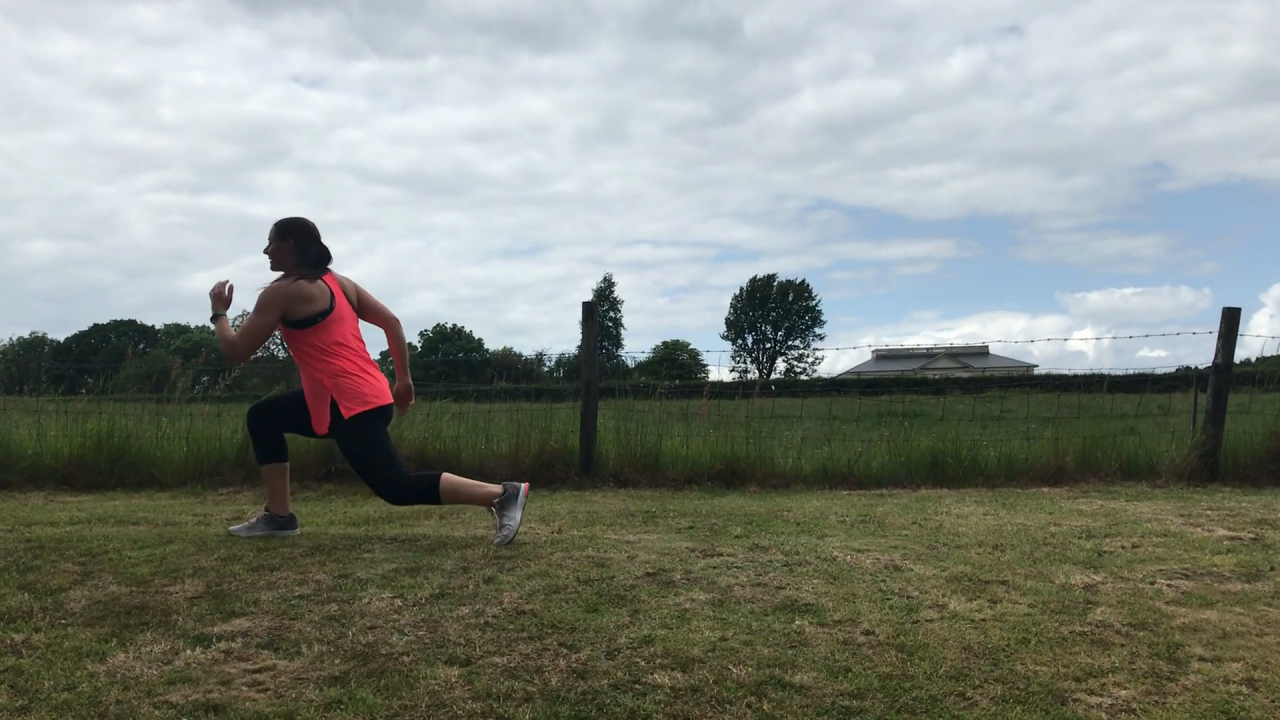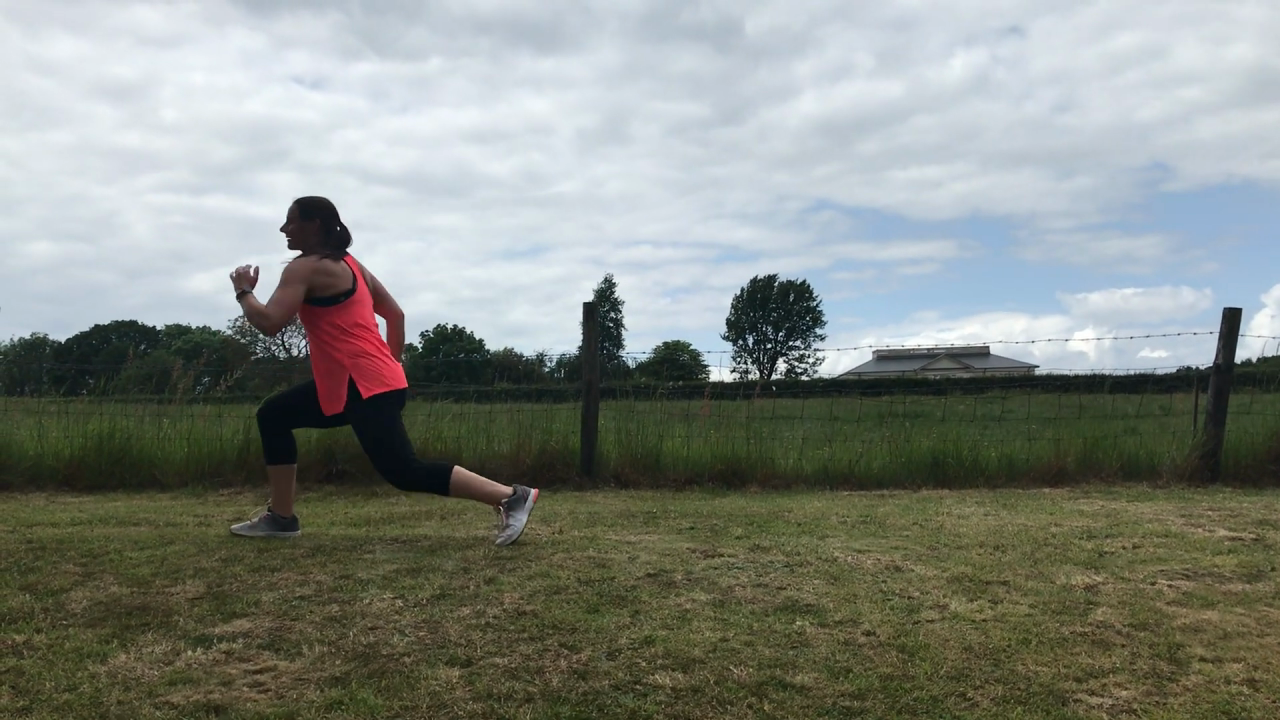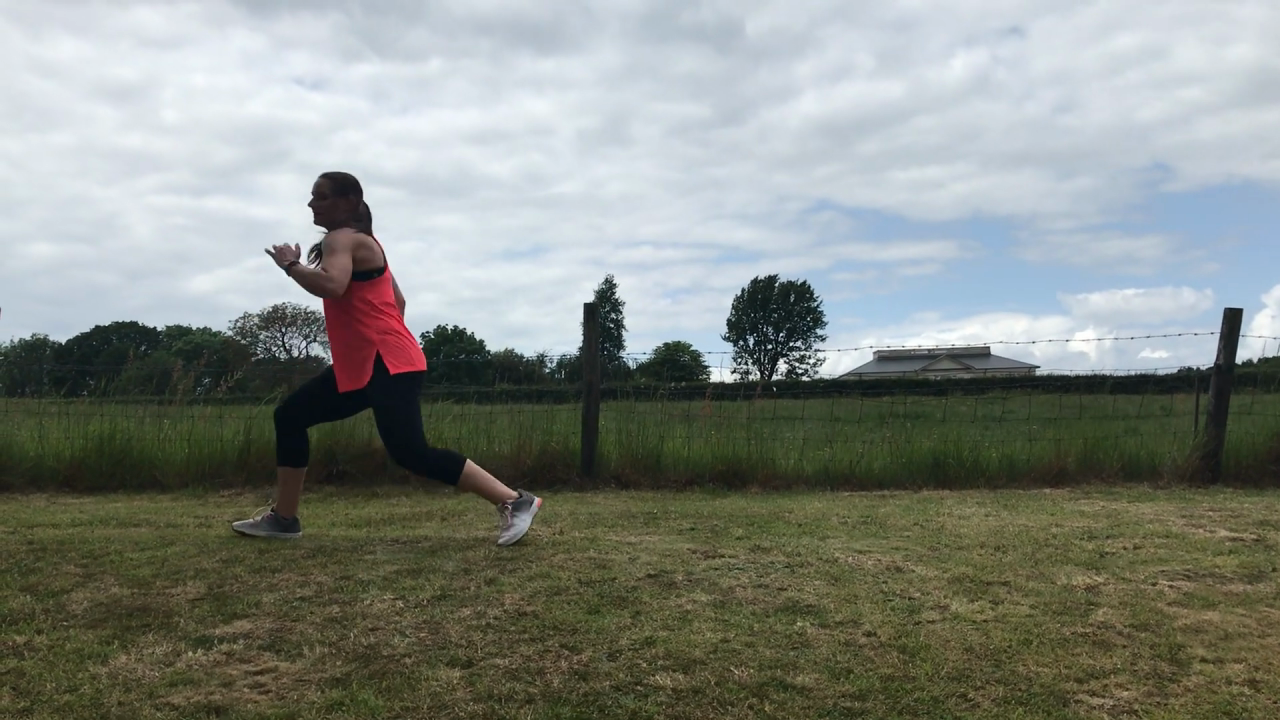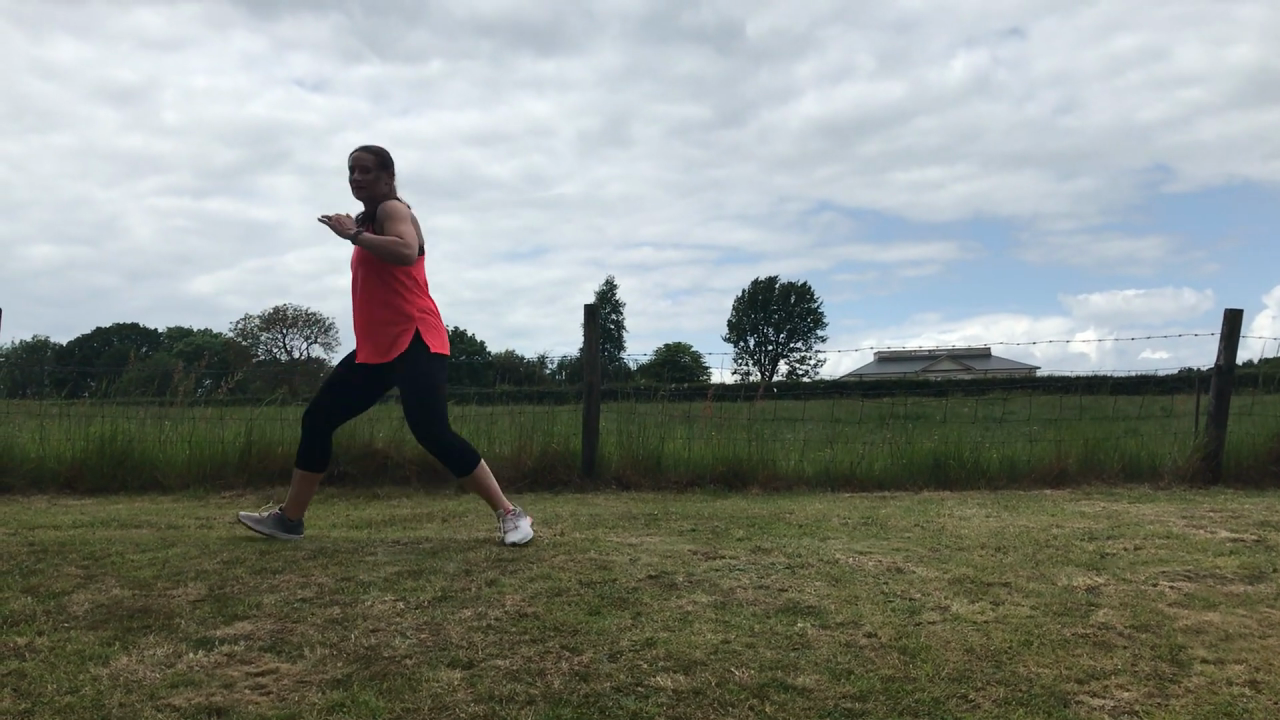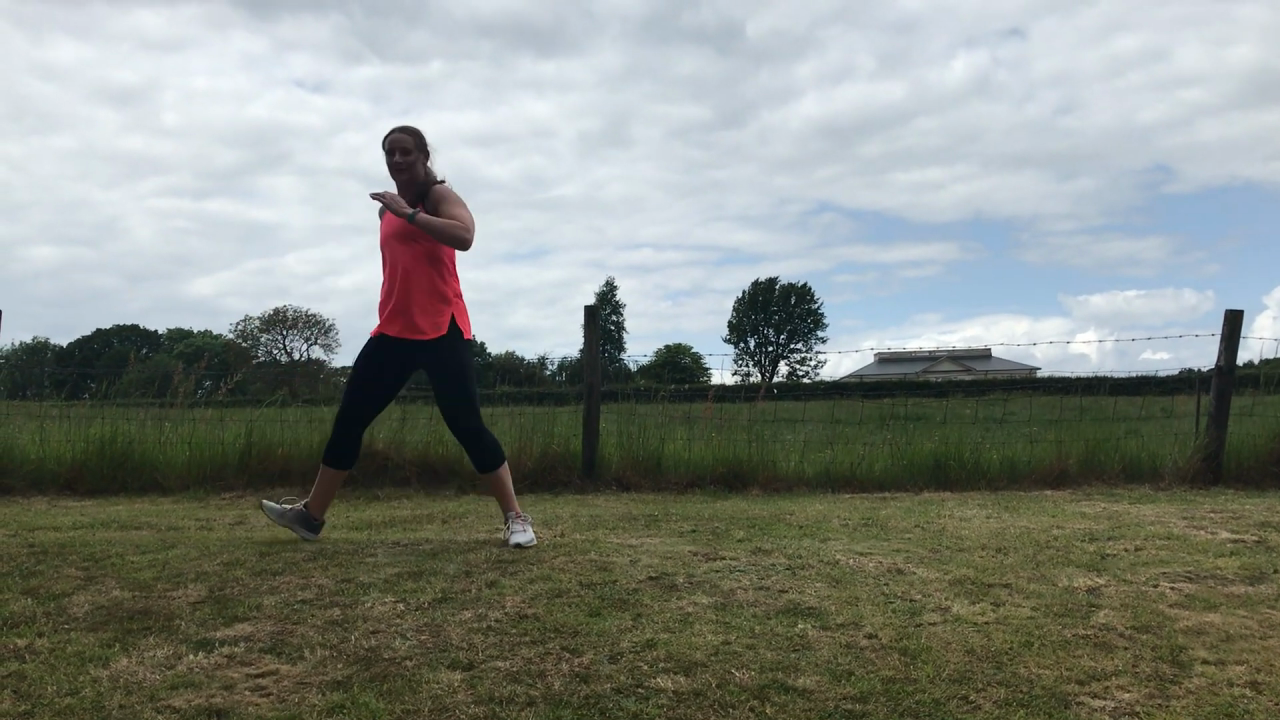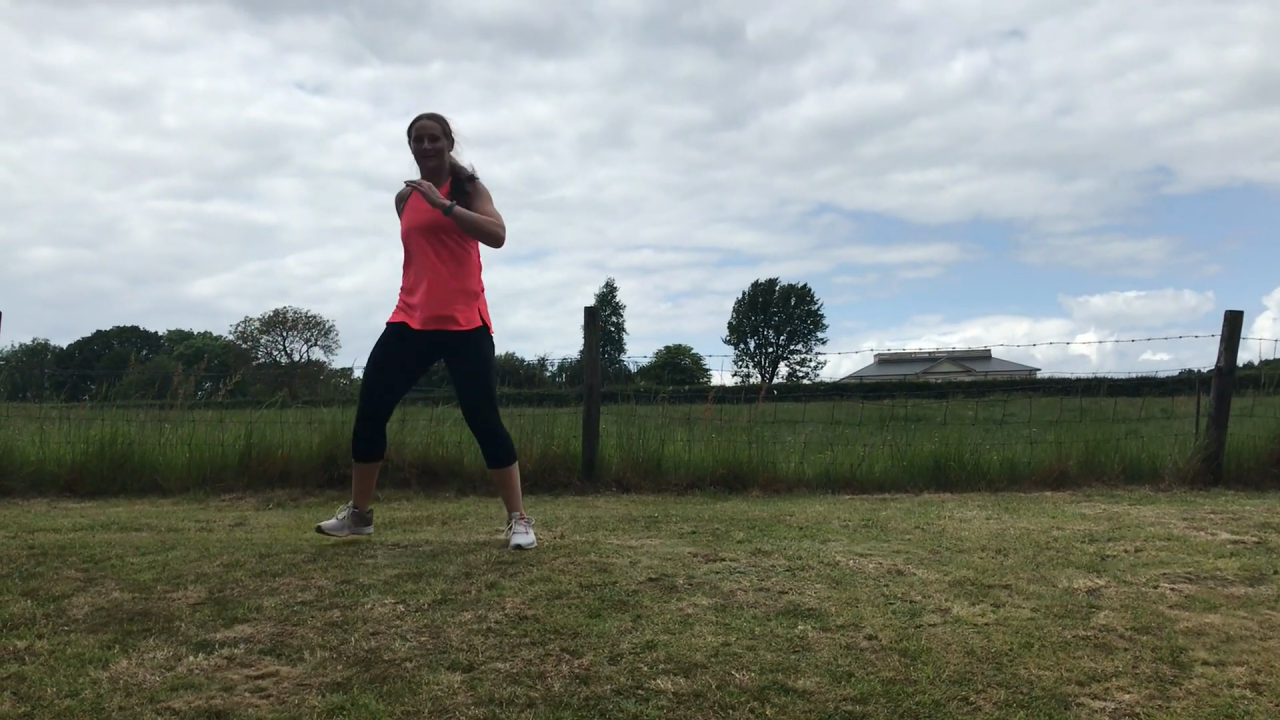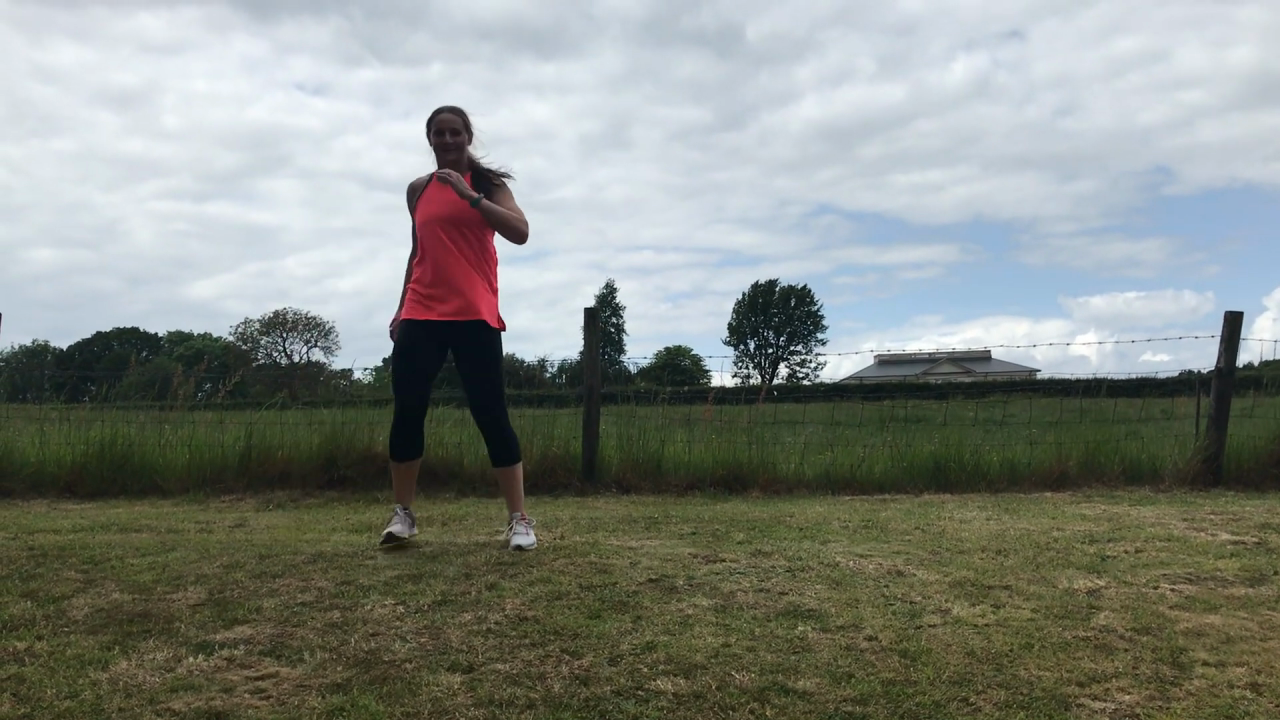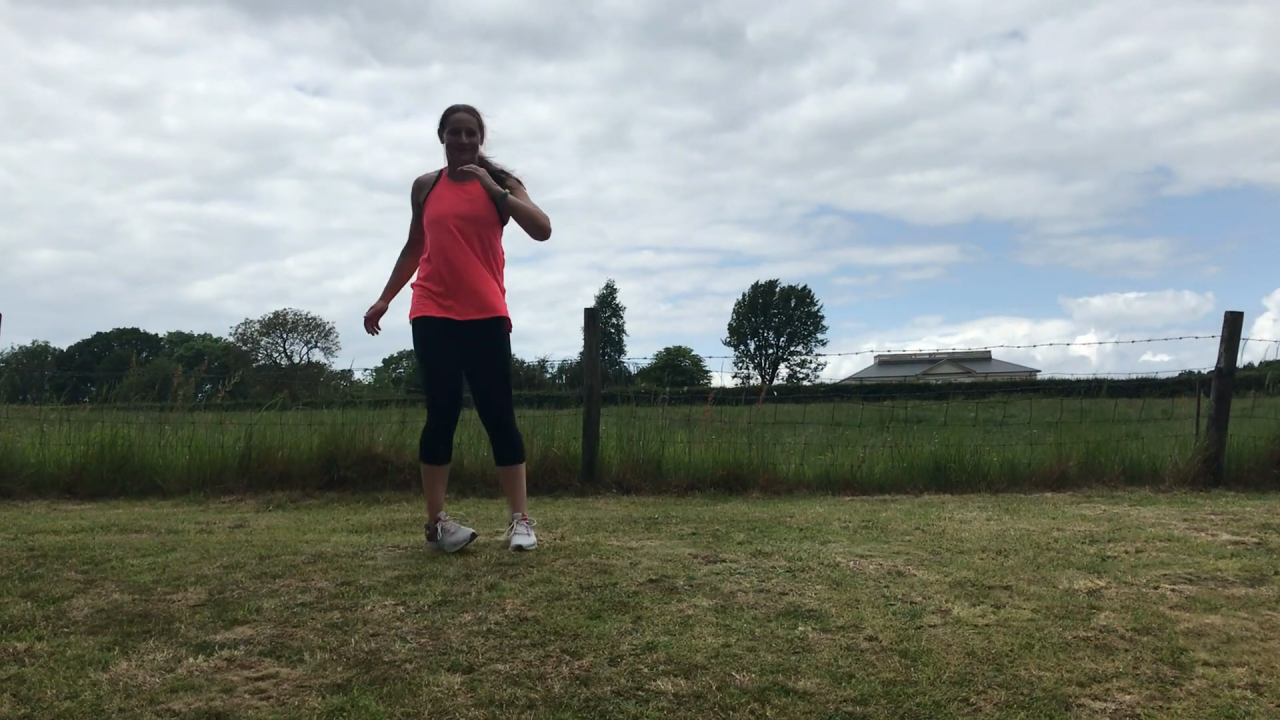
dt=0.1s
person 1, frame 1
left shoulder: (282, 292)
right shoulder: (340, 283)
left elbow: (238, 351)
right elbow: (391, 322)
left wrist: (219, 313)
right wrist: (403, 378)
left hip: (350, 402)
right hip: (351, 395)
left knee: (397, 487)
right knee: (262, 417)
left ankle: (503, 495)
right ankle: (278, 515)
person 1, frame 2
left shoulder: (306, 265)
right shoulder: (345, 264)
left elbow: (269, 323)
right elbow: (395, 312)
left wrist: (243, 292)
right wrist: (388, 362)
left hip: (368, 384)
right hip: (350, 381)
left knee: (401, 470)
right knee: (273, 415)
left ankle: (512, 499)
right ankle: (281, 516)
person 1, frame 3
left shoulder: (340, 239)
right shoulder: (360, 242)
left elbow: (331, 286)
right elbow: (397, 299)
left wrist: (292, 264)
left hip: (388, 364)
right hip: (360, 366)
left knee: (411, 452)
right knee: (289, 415)
left ankle: (515, 502)
right ankle: (283, 516)
person 1, frame 4
left shoulder: (391, 211)
right shoulder: (373, 220)
left elbow: (406, 252)
left wrist: (353, 235)
left hip: (416, 343)
right hip: (375, 347)
left knee: (433, 434)
right knee: (317, 418)
left ankle: (511, 514)
right ankle: (288, 517)
person 1, frame 5
left shoulder: (438, 195)
right shoulder: (391, 207)
left elbow: (464, 237)
left wrist: (409, 214)
left hip: (442, 328)
right hip: (393, 331)
left knee: (465, 423)
right knee: (350, 418)
left ankle: (515, 517)
right ankle: (310, 514)
person 1, frame 6
left shoulder: (466, 188)
right shoulder: (406, 197)
left elbow: (496, 235)
left wrist: (443, 204)
left hip: (464, 320)
right hip: (411, 321)
left knee: (483, 419)
right knee: (371, 407)
left ankle: (519, 518)
right ankle: (358, 509)
person 1, frame 7
left shoulder: (489, 183)
right shoulder: (418, 190)
left elbow: (520, 232)
left wrist: (470, 195)
right wrist: (401, 308)
left hip: (476, 314)
right hip: (421, 315)
left knee: (491, 417)
right knee: (409, 408)
left ankle: (519, 519)
right ankle: (403, 511)
person 1, frame 8
left shoulder: (499, 181)
right shoulder: (426, 186)
left elbow: (542, 229)
right elbow: (415, 247)
left wrist: (495, 190)
right wrist: (382, 300)
left hip: (486, 312)
right hip: (433, 313)
left knee: (498, 413)
right knee: (443, 410)
left ankle: (520, 519)
right ankle: (437, 519)
